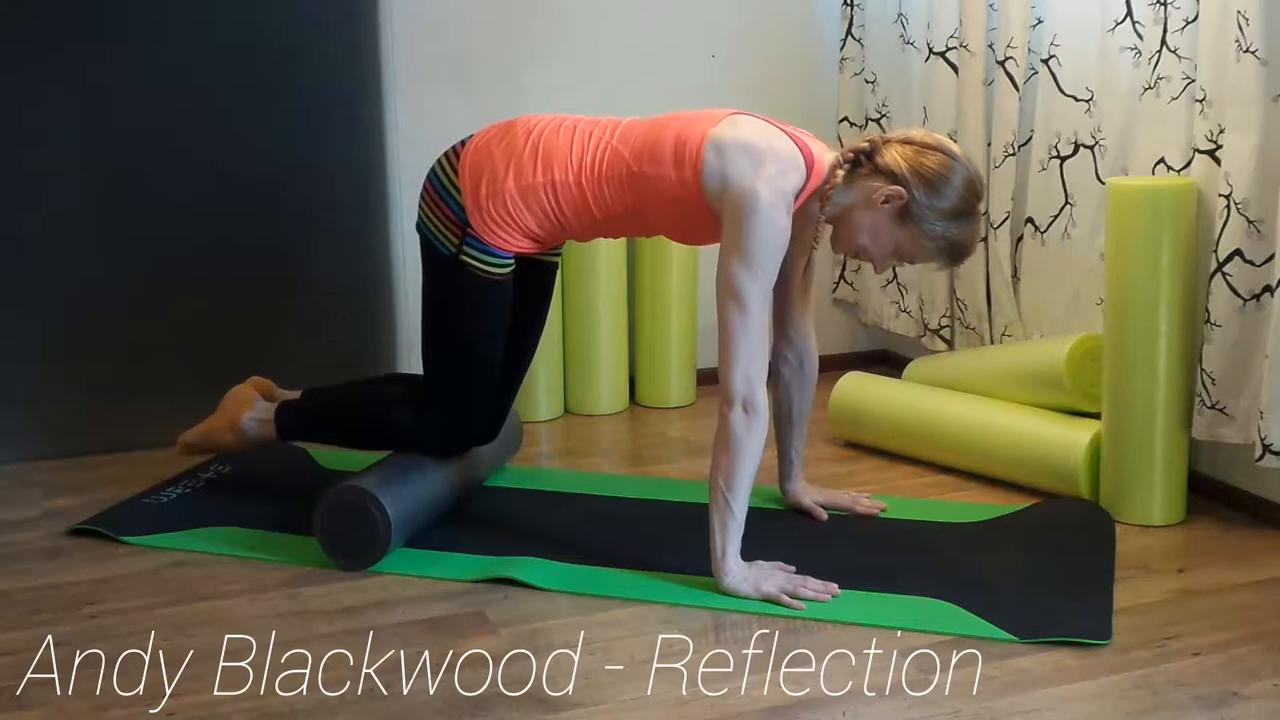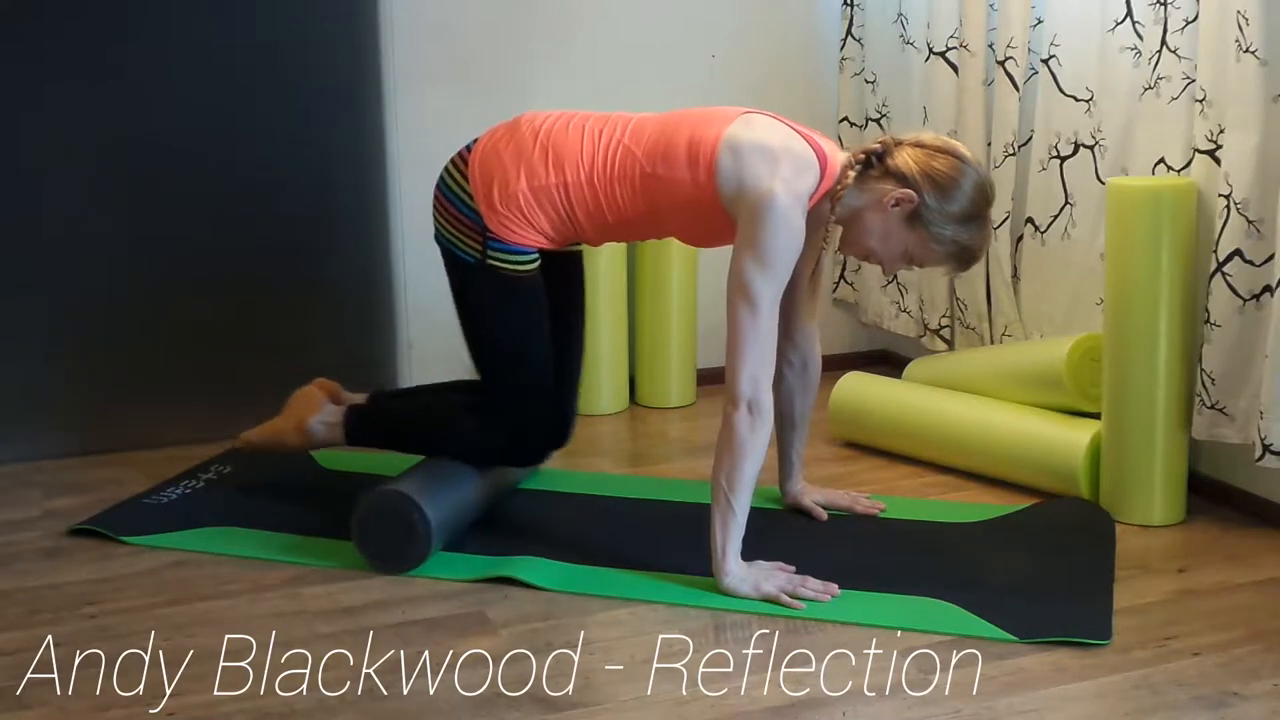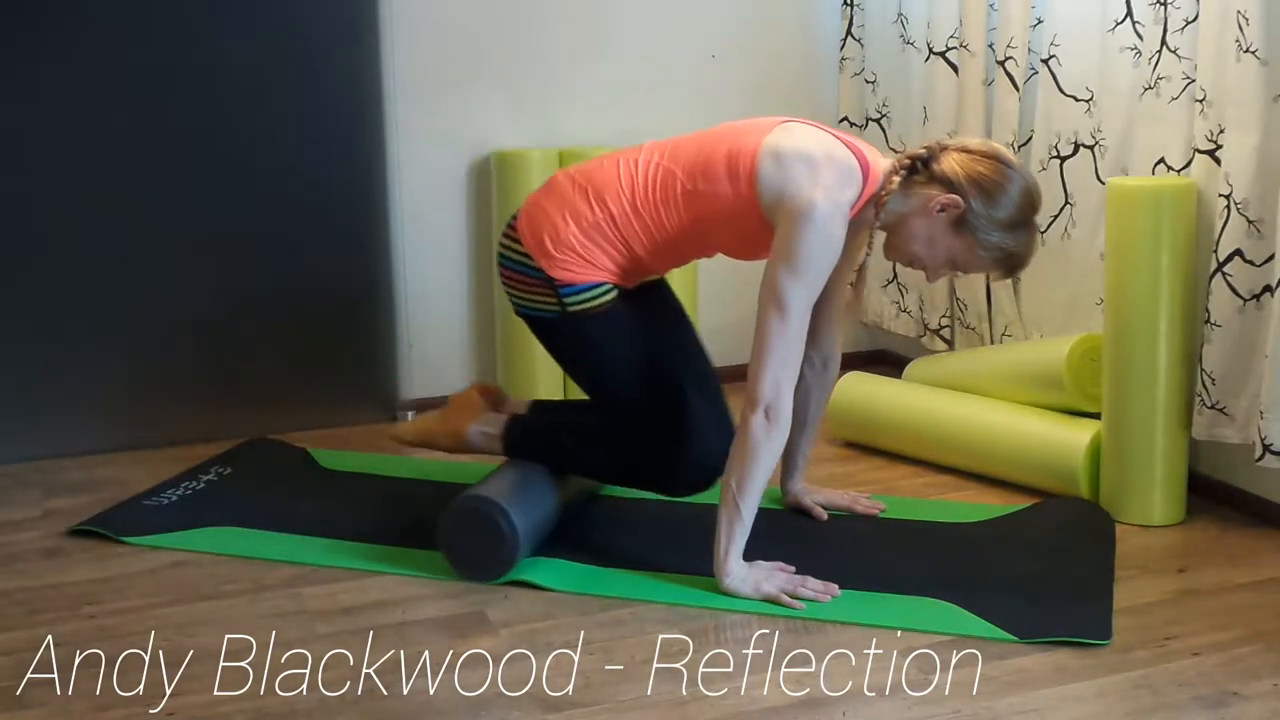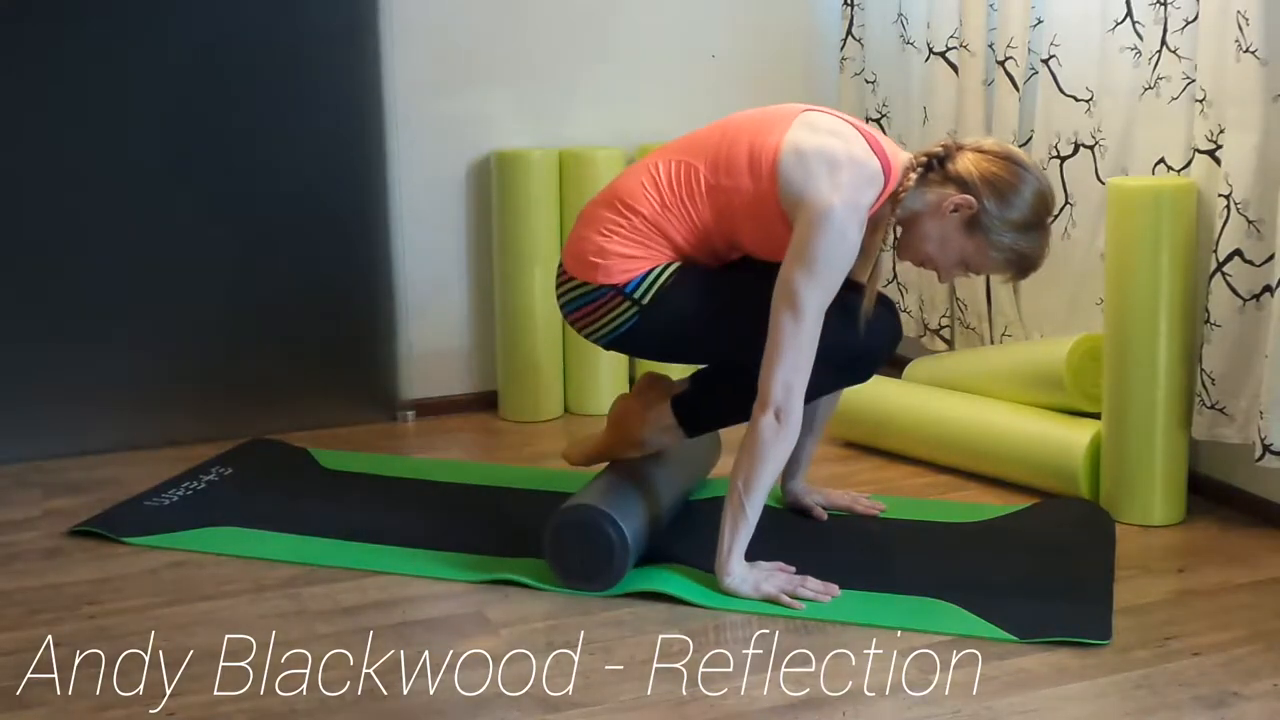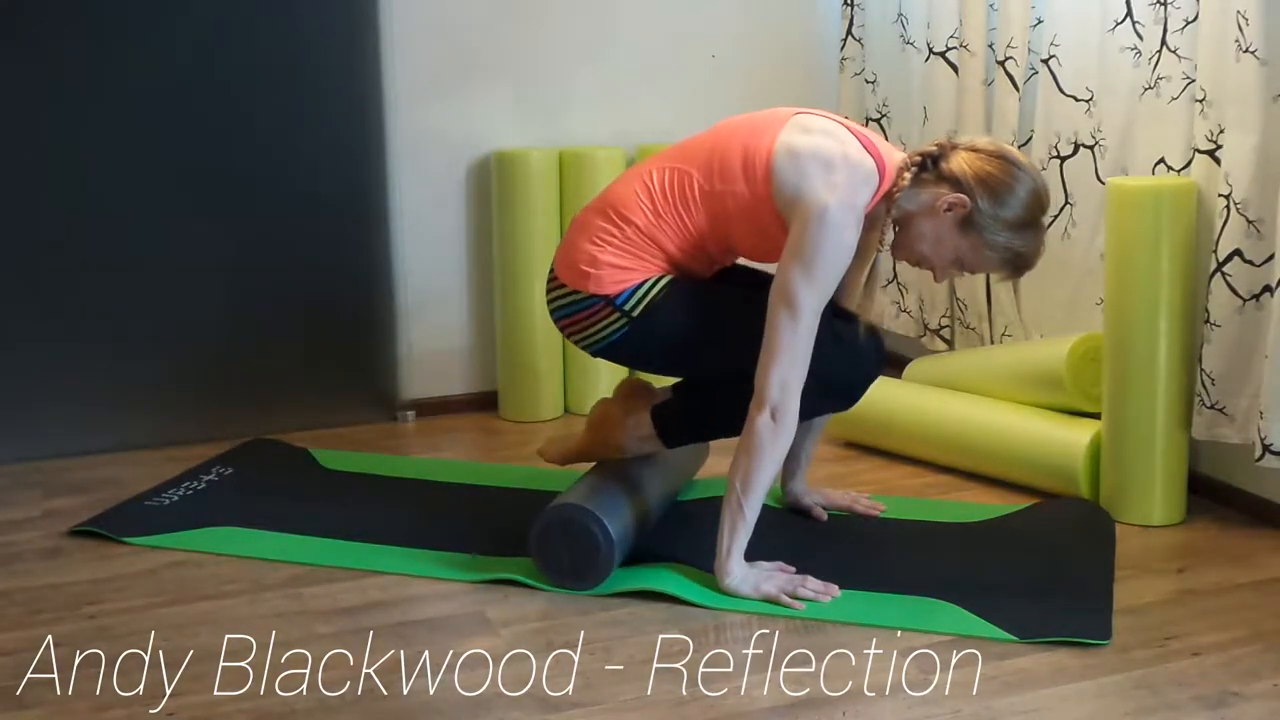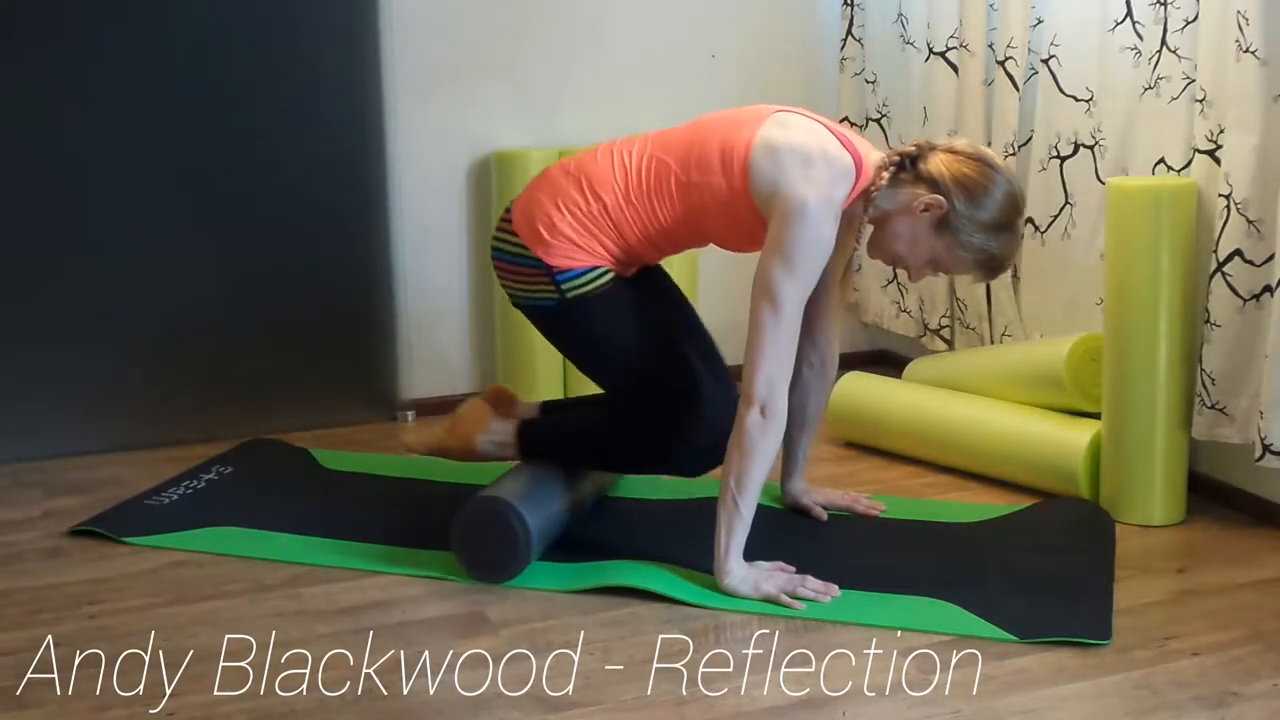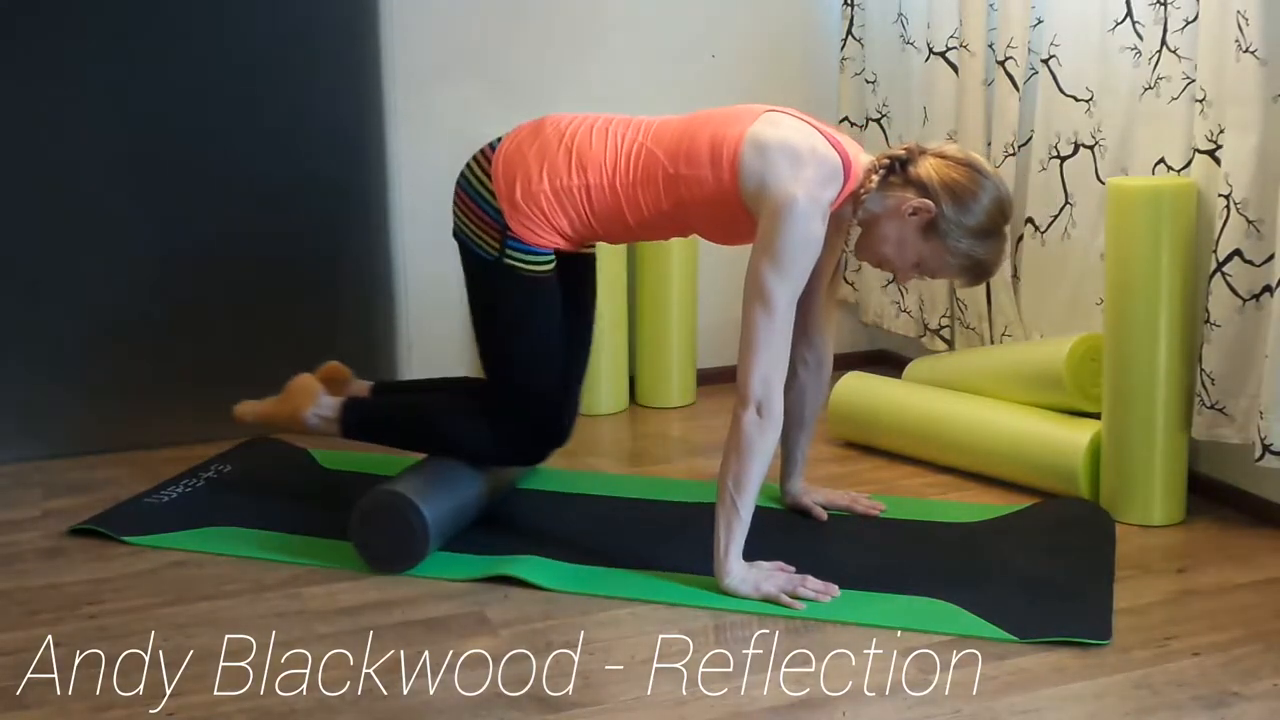
dt=0.7s
person 1, frame 1
left shoulder: (813, 186)
right shoulder: (770, 191)
left elbow: (794, 345)
right elbow: (742, 392)
left wrist: (794, 480)
right wrist: (729, 564)
left hip: (523, 200)
right hip: (482, 199)
left knee: (477, 419)
right knee: (453, 421)
left ankle: (279, 401)
right ankle: (258, 418)
person 1, frame 2
left shoulder: (823, 186)
right shoulder: (782, 195)
left elbow: (798, 348)
right elbow: (749, 394)
left wrist: (792, 481)
right wrist: (728, 564)
left hip: (536, 199)
right hip: (494, 201)
left knee: (544, 419)
right knee: (525, 432)
left ankle: (346, 405)
right ankle: (327, 422)
person 1, frame 3
left shoulder: (865, 189)
right shoulder: (823, 202)
left elbow: (820, 355)
right elbow: (769, 398)
left wrist: (794, 481)
right wrist: (730, 564)
left hip: (611, 245)
right hip: (561, 251)
left knee: (698, 439)
right knee: (692, 456)
left ankle: (508, 412)
right ankle: (488, 428)
person 1, frame 4
left shoulder: (883, 178)
right shoulder: (842, 199)
left elbow: (822, 354)
right elbow: (779, 397)
left wrist: (793, 480)
right wrist: (731, 566)
left hip: (663, 255)
right hip: (615, 276)
left knee: (855, 332)
right knee: (866, 332)
left ankle: (668, 406)
right ankle: (657, 419)
person 1, frame 5
left shoulder: (880, 179)
right shoulder: (838, 199)
left elbow: (818, 357)
right elbow: (776, 395)
left wrist: (795, 481)
right wrist: (732, 565)
left hip: (650, 263)
right hip: (606, 285)
left knee: (838, 351)
right knee: (851, 359)
left ankle: (650, 411)
right ankle: (636, 427)
person 1, frame 6
left shoulder: (857, 185)
right shoulder: (816, 197)
left elbow: (817, 349)
right elbow: (764, 396)
left wrist: (795, 481)
right wrist: (730, 565)
left hip: (601, 235)
right hip: (555, 242)
left knee: (697, 410)
right knee: (700, 430)
left ankle: (520, 416)
right ankle: (498, 435)
person 1, frame 7
left shoulder: (844, 185)
right shoulder: (805, 196)
left elbow: (810, 350)
right elbow: (761, 393)
left wrist: (795, 482)
right wrist: (731, 564)
left hip: (547, 191)
right hip: (515, 202)
left knee: (543, 417)
right knee: (527, 430)
left ankle: (356, 393)
right ankle: (327, 411)
